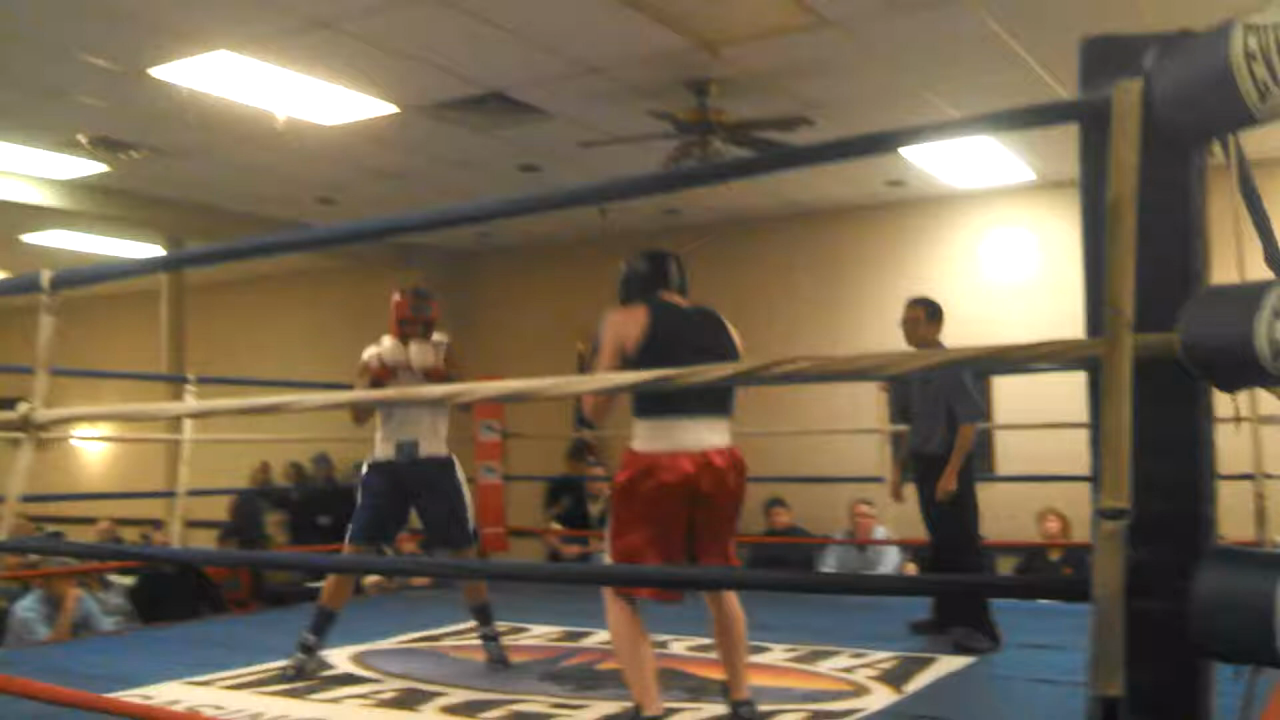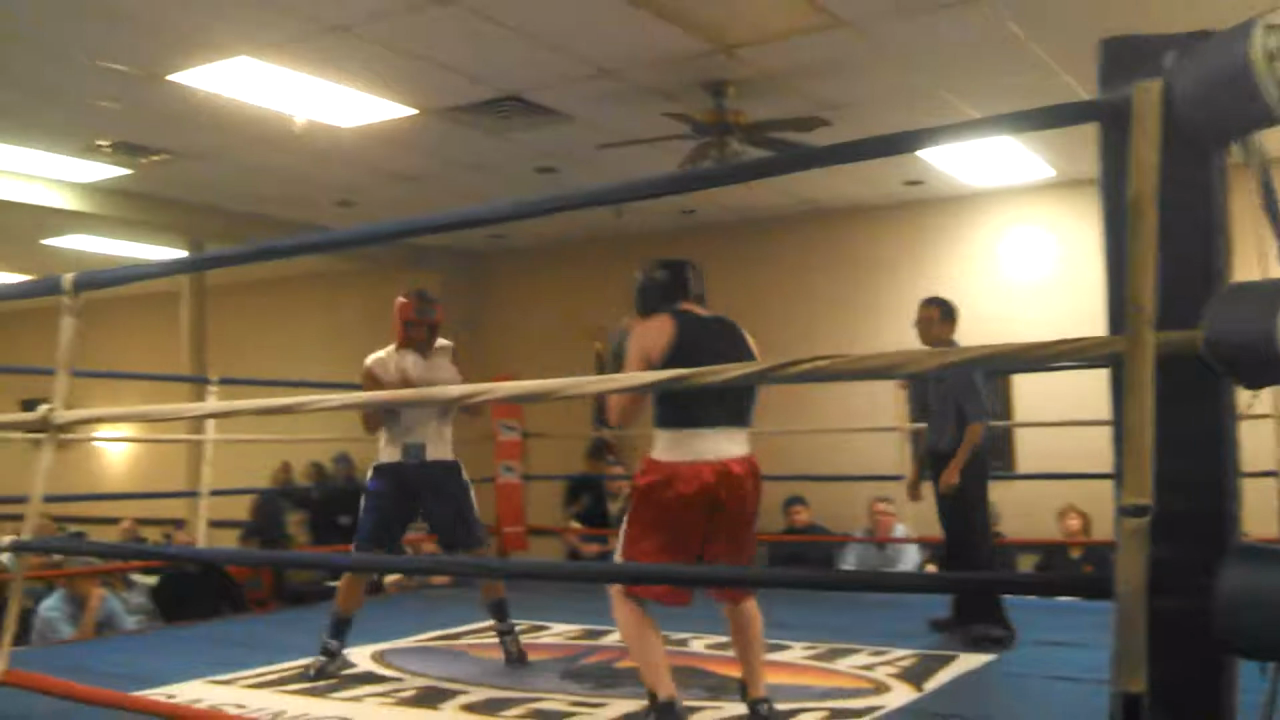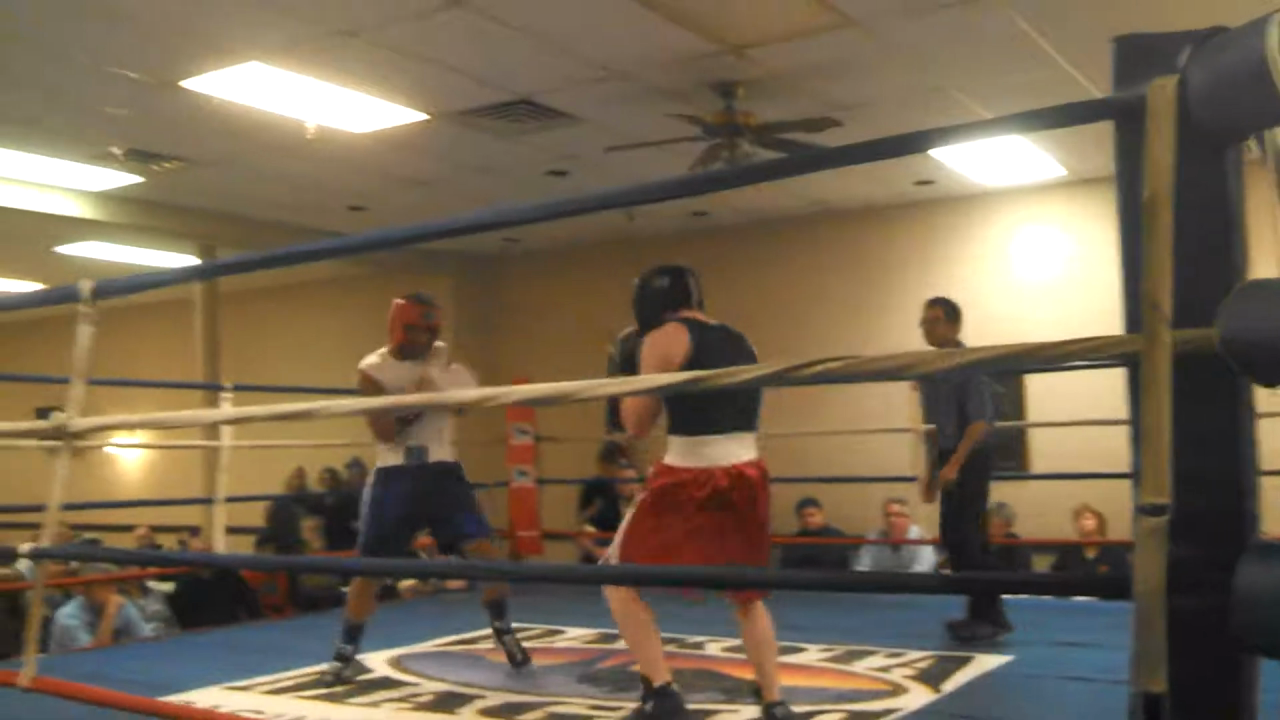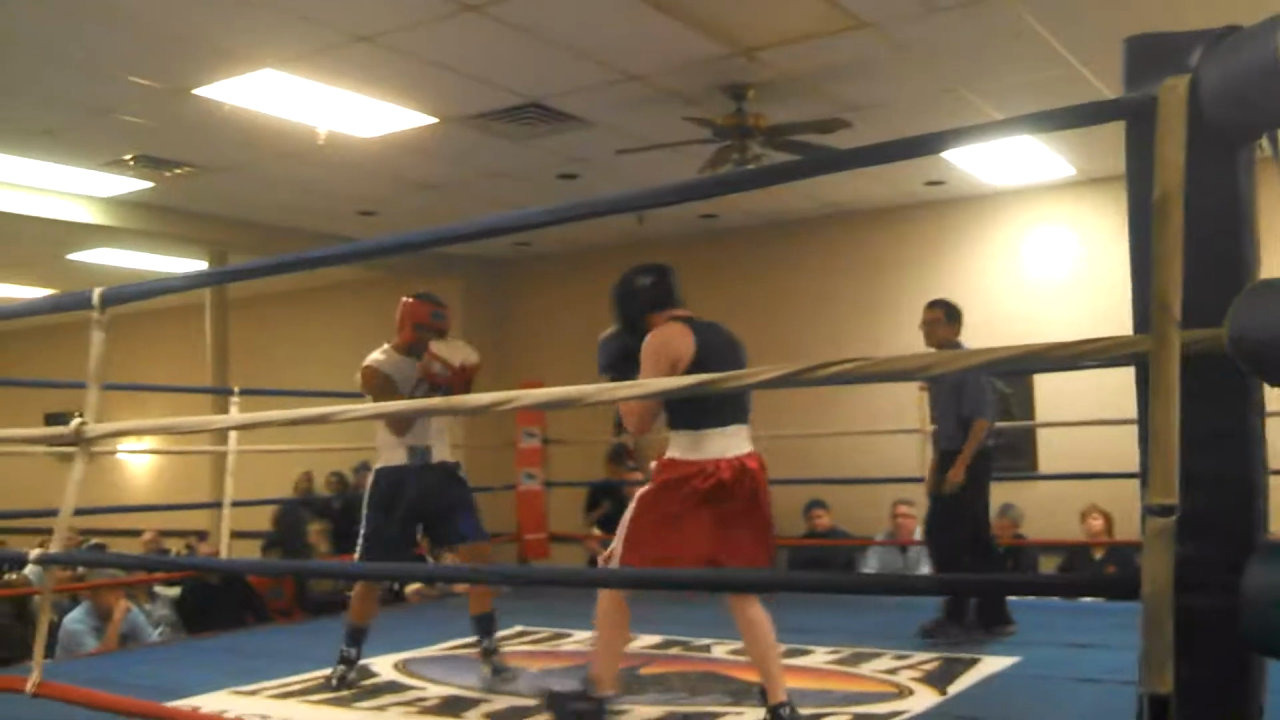
dt=0.1s
person 1, frame 1
left shoulder: (626, 321)
right shoulder: (725, 329)
left elbow: (593, 410)
left hip: (655, 468)
right hip: (719, 465)
left knee: (622, 597)
right knee: (721, 584)
person 1, frame 2
left shoulder: (651, 331)
right shoulder: (741, 338)
left elbow: (619, 416)
left wrist: (633, 365)
left hip: (676, 476)
right hip: (737, 472)
left knee: (627, 595)
right knee: (737, 593)
person 1, frame 3
left shoulder: (663, 342)
right shoulder: (740, 343)
left elbow: (635, 425)
left wrist: (628, 379)
left hip: (688, 482)
right hip: (746, 478)
left knee: (620, 580)
right knee: (747, 598)
person 1, frame 4
left shoulder: (661, 340)
right shoulder: (723, 336)
left elbow: (638, 421)
left wrist: (618, 376)
left hip: (690, 473)
right hip: (744, 468)
right knee: (742, 594)
person 2, frame 1
left shoulder: (441, 349)
right shoulder: (372, 358)
right elbow: (359, 416)
left wrist: (441, 375)
right wrist: (378, 379)
left hip: (434, 465)
right hip: (386, 467)
left knee: (463, 553)
right knee: (352, 555)
left ankle: (488, 636)
right ankle: (310, 646)
person 2, frame 2
left shoulder: (446, 355)
right shoulder: (376, 365)
right elbow: (371, 425)
right wrist: (394, 393)
left hip: (440, 468)
right hip: (392, 470)
left knee: (476, 553)
left ankle: (506, 631)
right ankle: (332, 649)
person 2, frame 3
left shoulder: (439, 357)
right shoulder: (372, 370)
right elbow: (382, 432)
left wrist: (462, 392)
right wrist: (418, 405)
left hip: (441, 469)
right hip: (393, 477)
left knee: (483, 549)
left ankle: (503, 630)
right ankle: (345, 654)
person 2, frame 4
left shoulder: (440, 356)
right shoulder: (376, 367)
right elbow: (398, 425)
left wrist: (464, 379)
right wrist: (430, 384)
left hip: (440, 470)
right hip: (394, 476)
left knee: (477, 553)
left ankle: (489, 649)
right ankle: (349, 658)
person 3, frame 1
left shoulder: (953, 367)
right shoulder: (908, 370)
left elbow: (968, 423)
left wrist: (951, 473)
right wrist: (898, 470)
left hip: (950, 466)
right hip: (926, 465)
left knee: (962, 545)
right knee: (942, 543)
left ankle: (981, 629)
right ankle: (948, 616)
person 3, frame 2
left shoulder: (964, 366)
left elbow: (977, 422)
left wrist: (956, 467)
right wrist: (917, 469)
left hip: (964, 464)
right hip: (941, 462)
left knee: (972, 540)
right knee: (956, 541)
left ankle: (993, 621)
right ankle: (967, 613)
person 3, frame 3
right shoulder: (934, 369)
left elbow: (981, 421)
left wrist: (954, 463)
right wrist: (930, 472)
left hip: (968, 461)
right hip: (950, 461)
left knee: (960, 536)
right knee: (967, 538)
left ankle: (987, 614)
right ankle: (984, 614)
person 3, frame 4
left shoulder: (968, 366)
right shoulder: (937, 370)
left elbow: (982, 420)
left wrist: (960, 465)
right wrist: (935, 470)
left hip: (970, 462)
right hip: (952, 461)
left knee: (941, 535)
right knee: (975, 539)
left ankle: (957, 615)
right ankle: (993, 615)
